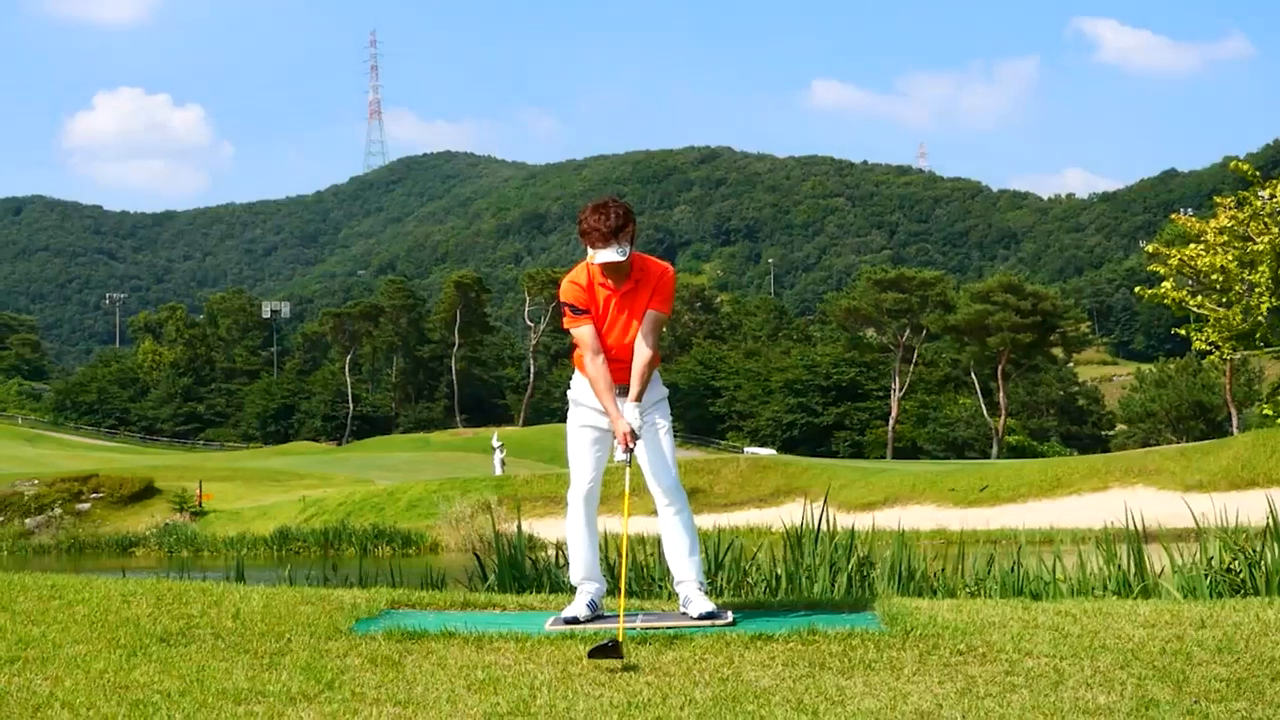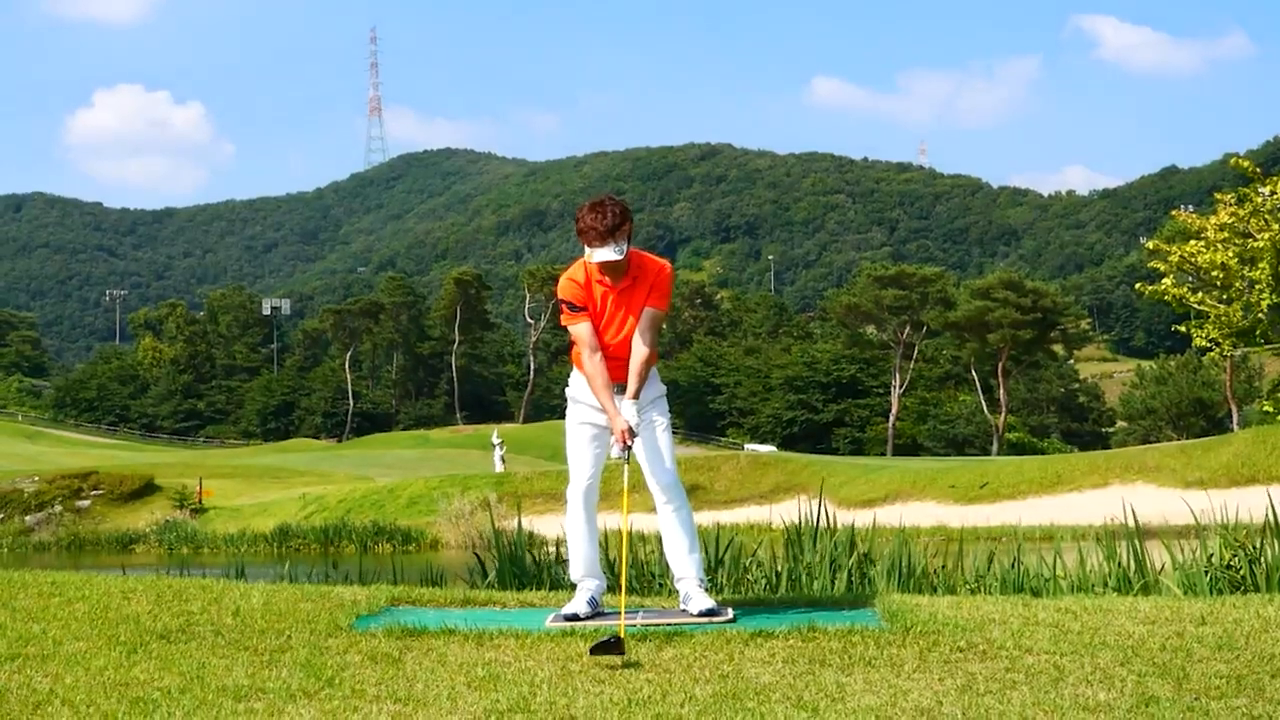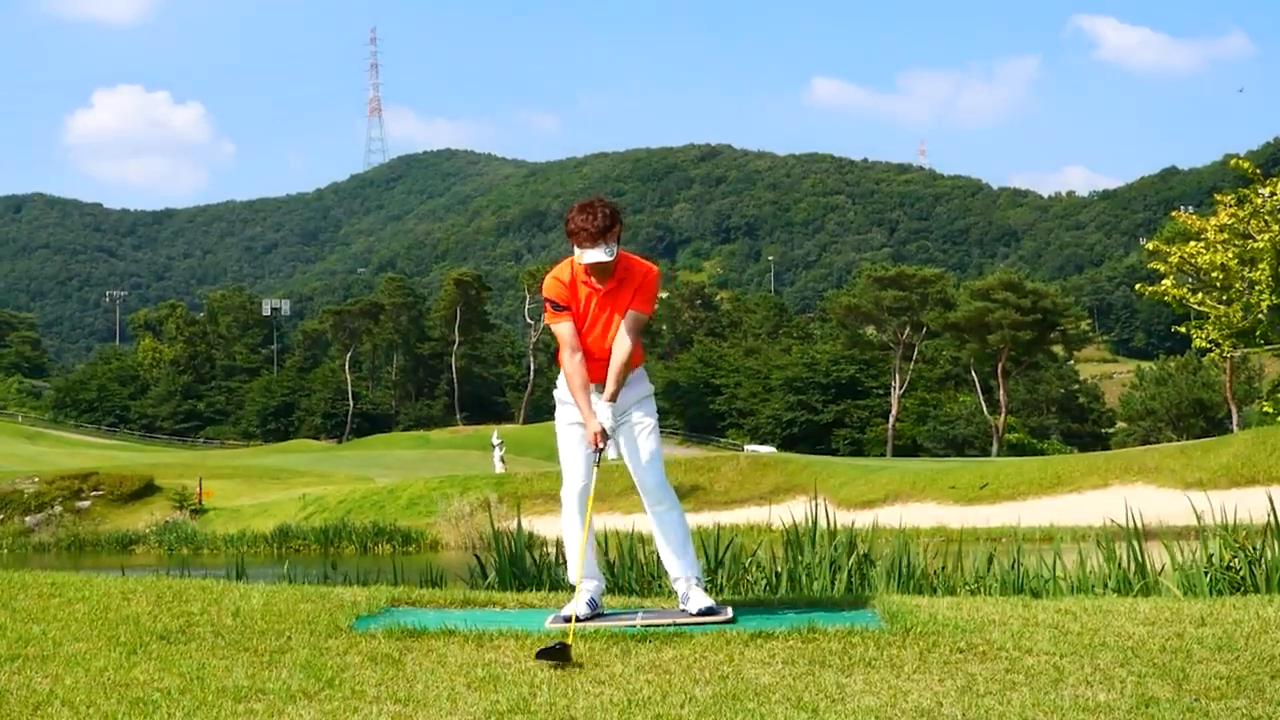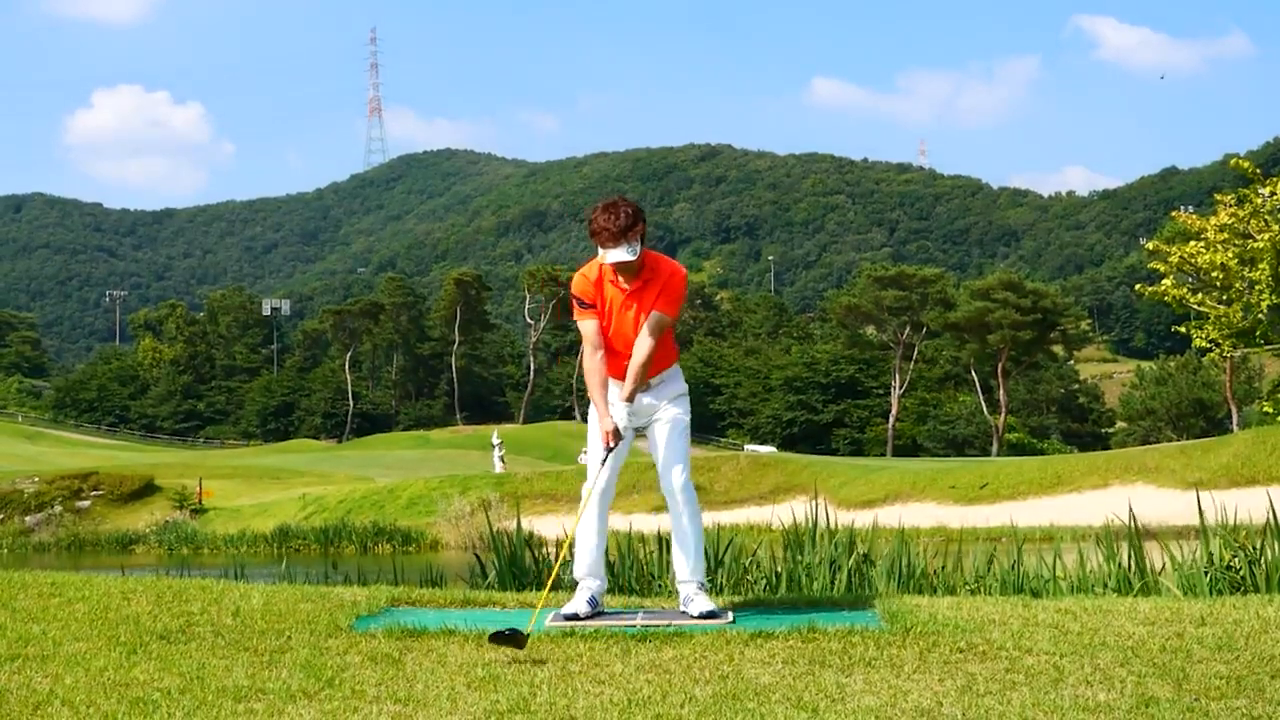
dt=0.5s
person 1, frame 1
left shoulder: (660, 275)
right shoulder: (575, 285)
left elbow: (646, 343)
right elbow: (593, 356)
left wrist: (634, 404)
right wrist: (615, 416)
left hip: (646, 391)
right hip: (591, 393)
left knee: (668, 487)
right knee: (583, 491)
left ankle: (690, 588)
right ankle: (588, 591)
person 1, frame 2
left shoulder: (657, 272)
right shoulder: (572, 282)
left elbow: (644, 340)
right elbow: (590, 353)
left wrist: (631, 402)
right wrist: (612, 414)
left hip: (644, 388)
right hip: (588, 390)
left knee: (667, 484)
right knee: (581, 488)
left ankle: (691, 585)
right ankle: (588, 588)
person 1, frame 3
left shoulder: (644, 274)
right shoulder: (558, 282)
left elbow: (625, 341)
right elbow: (571, 354)
left wrist: (609, 403)
right wrist: (587, 415)
left hip: (630, 388)
right hip: (577, 392)
left knee: (655, 485)
right knee: (574, 491)
left ankle: (688, 585)
right ankle: (587, 589)
person 1, frame 4
left shoulder: (672, 274)
right shoulder: (586, 281)
left elbow: (647, 341)
right elbow: (594, 351)
left wrist: (626, 403)
right wrist: (602, 415)
left hip: (664, 386)
right hip: (608, 388)
left knee: (678, 485)
right knee: (597, 487)
left ankle: (691, 587)
right ankle: (589, 587)
